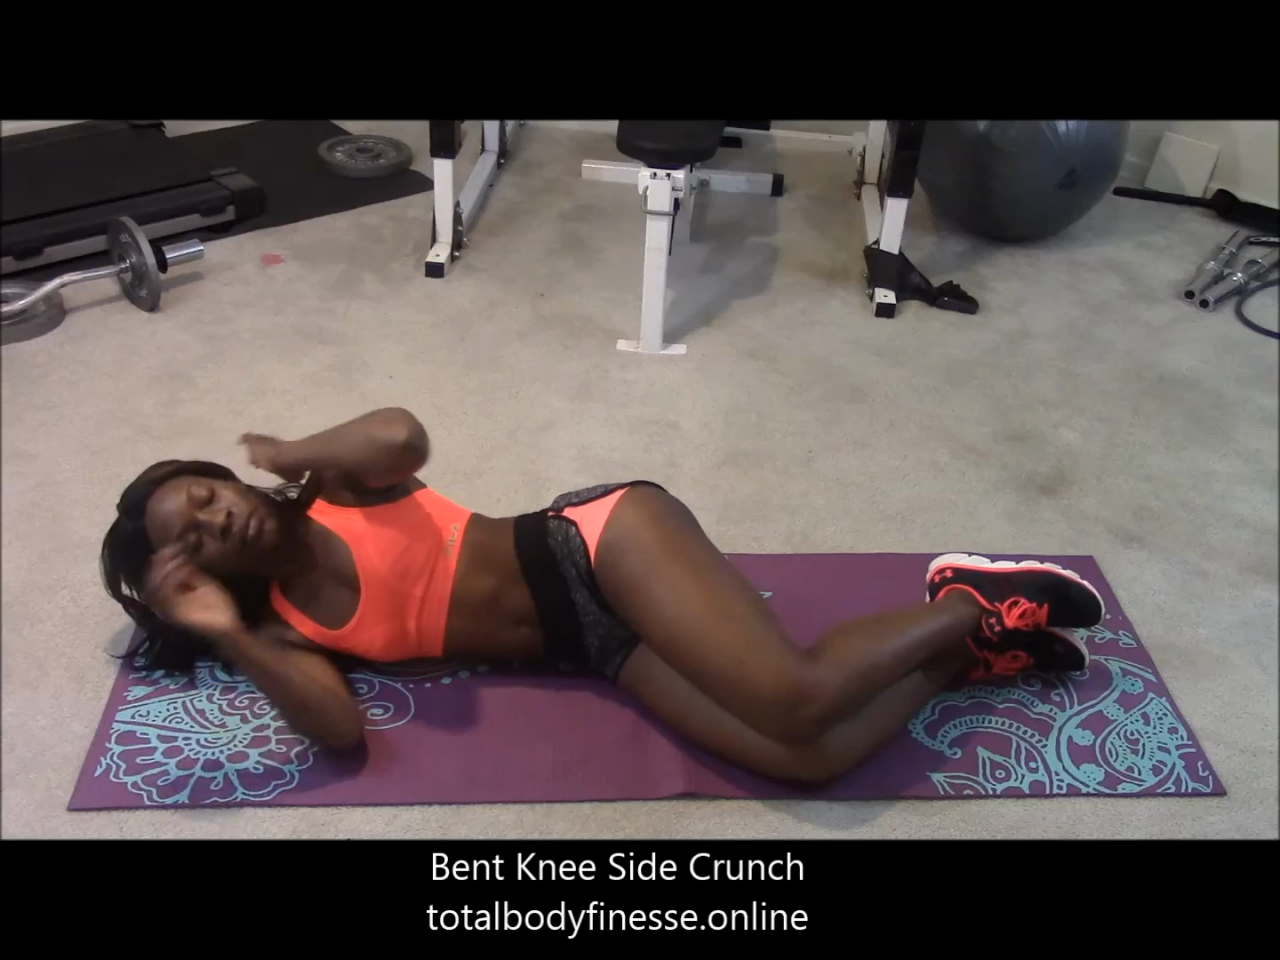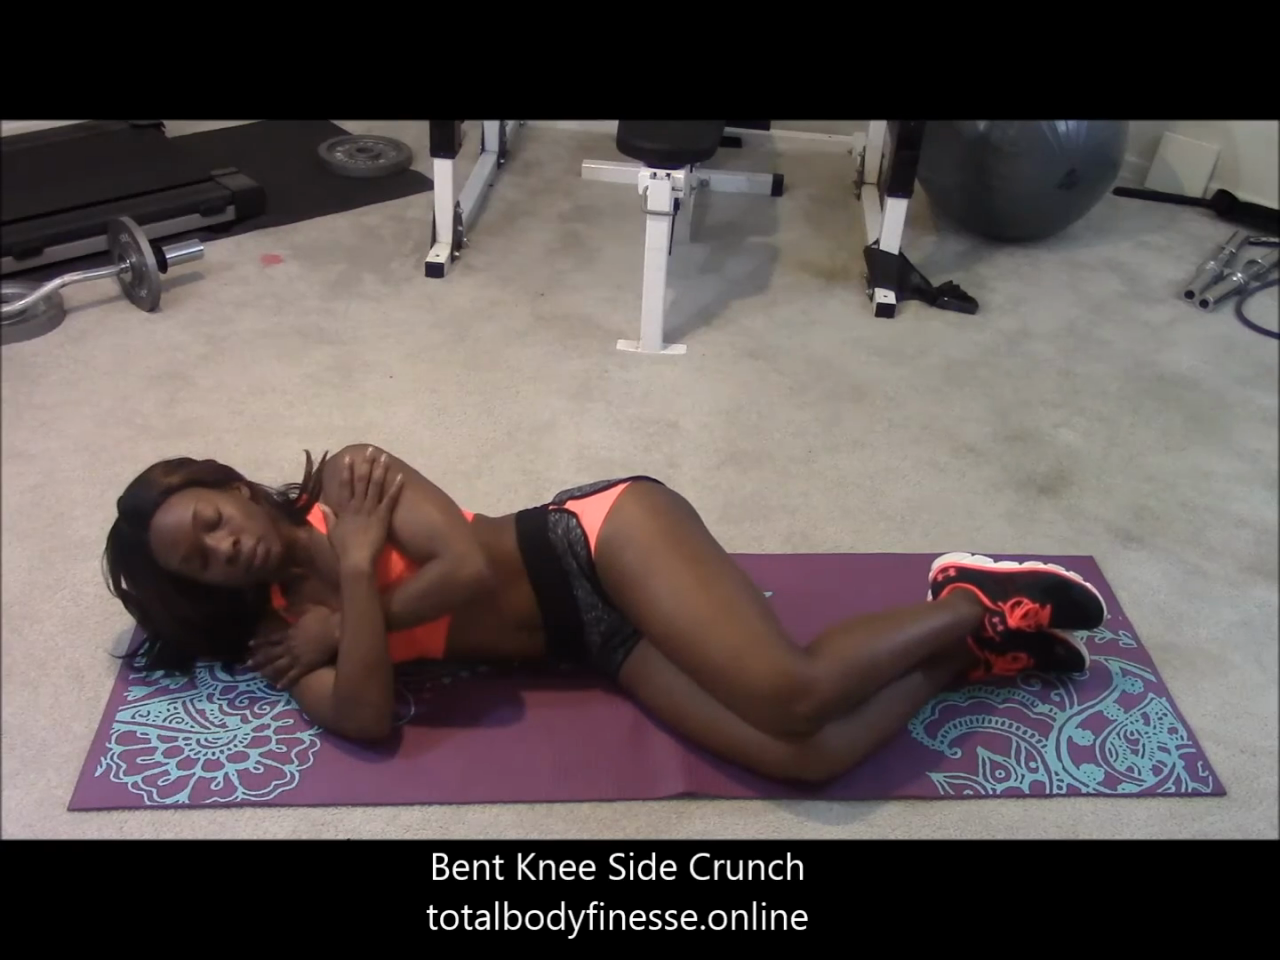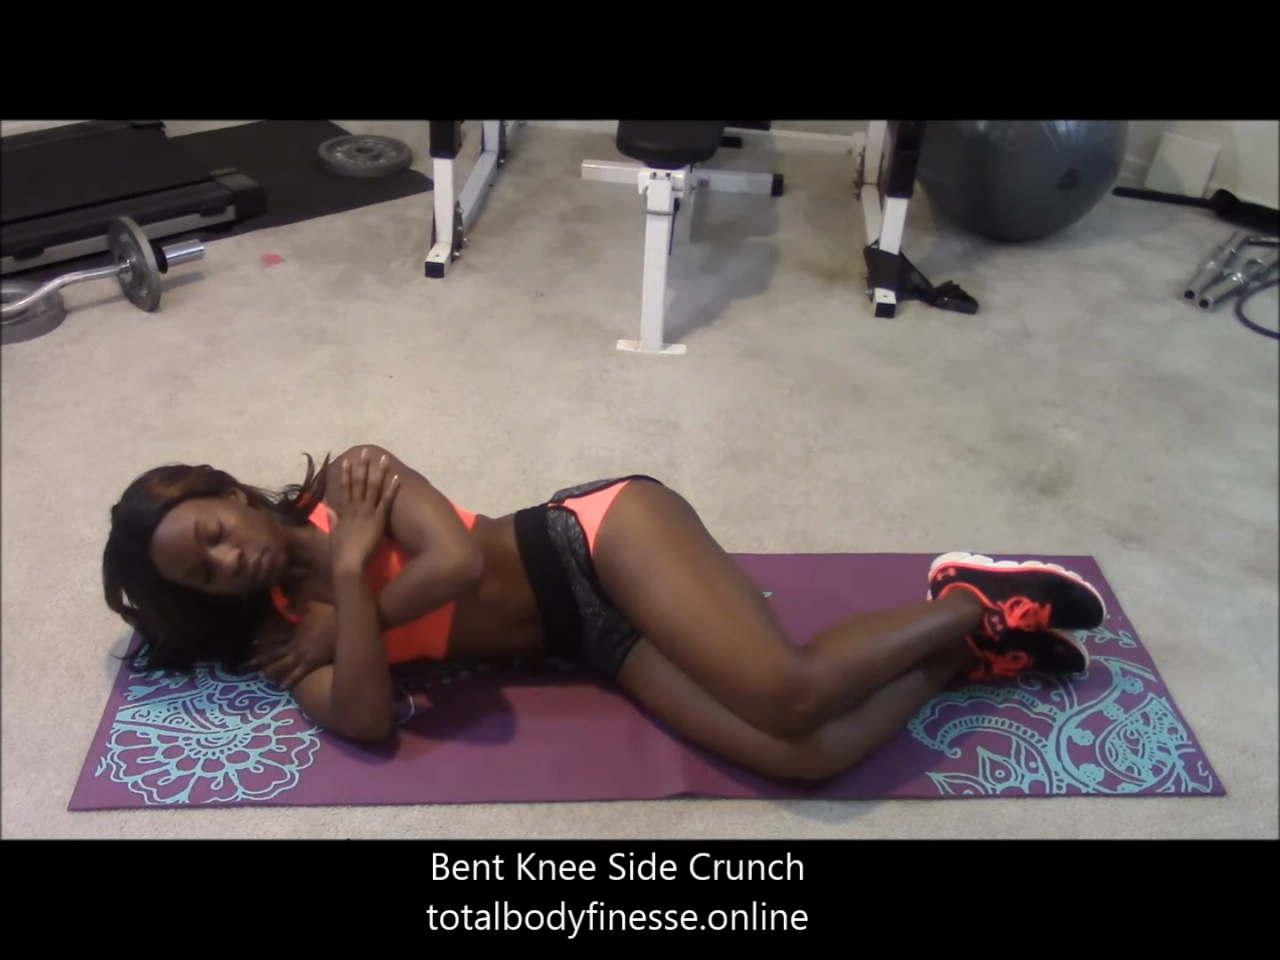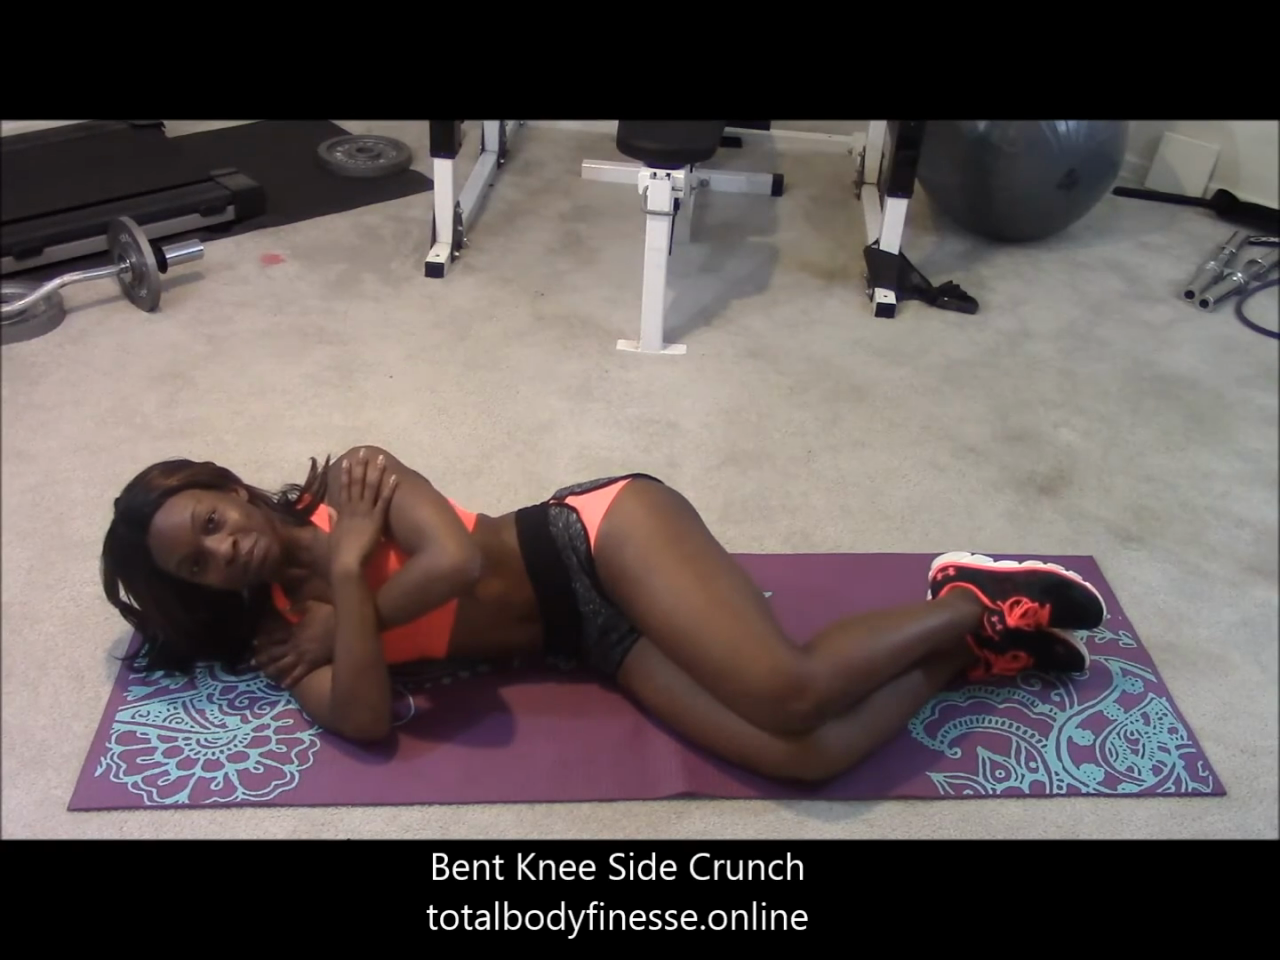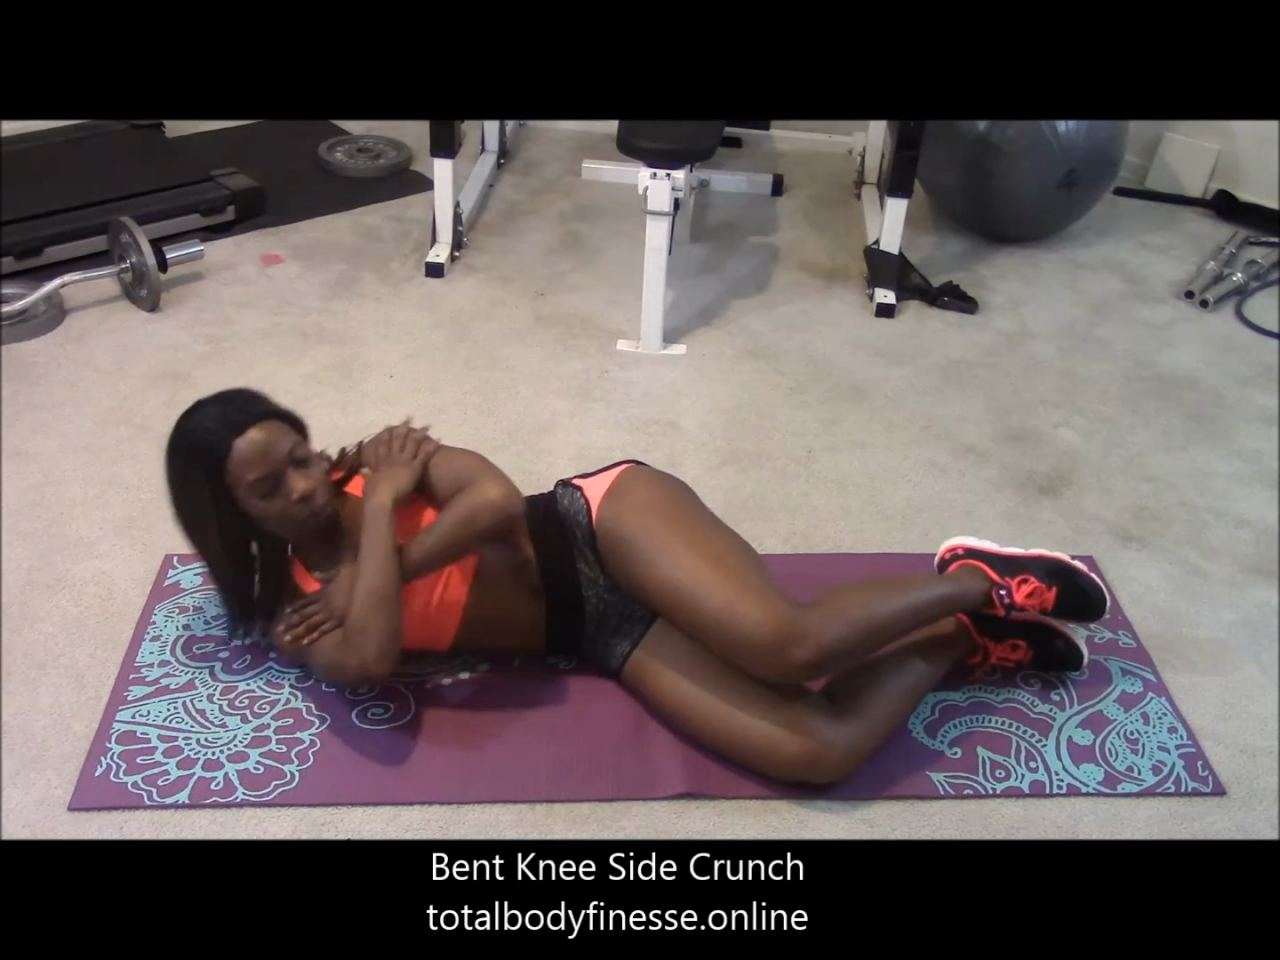
dt=1s
person 1, frame 1
left shoulder: (340, 485)
right shoulder: (279, 624)
left elbow: (406, 432)
right elbow: (339, 729)
left wrist: (283, 455)
right wrist: (226, 637)
left hip: (599, 542)
right hip: (594, 642)
left knee: (796, 701)
right knee: (809, 755)
left ankle: (972, 604)
right ankle: (964, 648)
person 1, frame 2
left shoulder: (345, 478)
right shoulder: (279, 630)
left elbow: (468, 568)
right elbow: (365, 719)
left wrist: (351, 615)
right wrist: (356, 571)
left hip: (602, 537)
right hip: (595, 643)
left knee: (794, 696)
right knee: (808, 754)
left ankle: (977, 603)
right ankle: (967, 644)
person 1, frame 3
left shoulder: (349, 481)
right shoulder: (282, 633)
left elbow: (458, 559)
right elbow: (364, 721)
left wrist: (352, 598)
right wrist: (348, 572)
left hip: (601, 534)
right hip: (595, 639)
left knee: (791, 694)
right knee: (805, 752)
left ankle: (975, 600)
right ankle: (967, 648)
person 1, frame 4
left shoulder: (351, 480)
right shoulder: (284, 628)
left elbow: (457, 559)
right elbow: (365, 720)
left wrist: (352, 601)
right wrist: (347, 568)
left hip: (605, 535)
right hip: (599, 637)
left knee: (792, 695)
right knee: (807, 751)
left ankle: (974, 599)
right ankle: (968, 645)
person 1, frame 5
left shoulder: (384, 460)
right shoulder: (303, 606)
left elbow: (497, 499)
right elbow: (368, 661)
left wrist: (387, 533)
right wrist: (380, 508)
left hip: (606, 522)
right hip: (603, 636)
left knee: (789, 643)
right knee: (817, 749)
left ankle: (976, 582)
right ankle: (965, 640)
